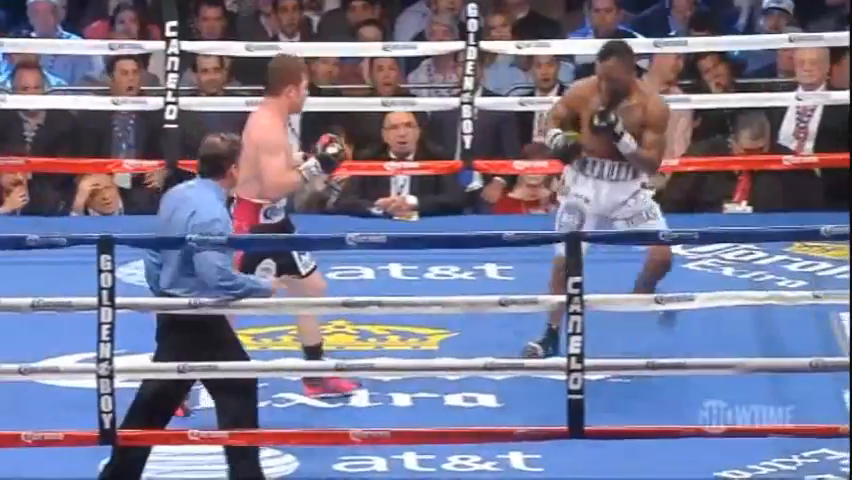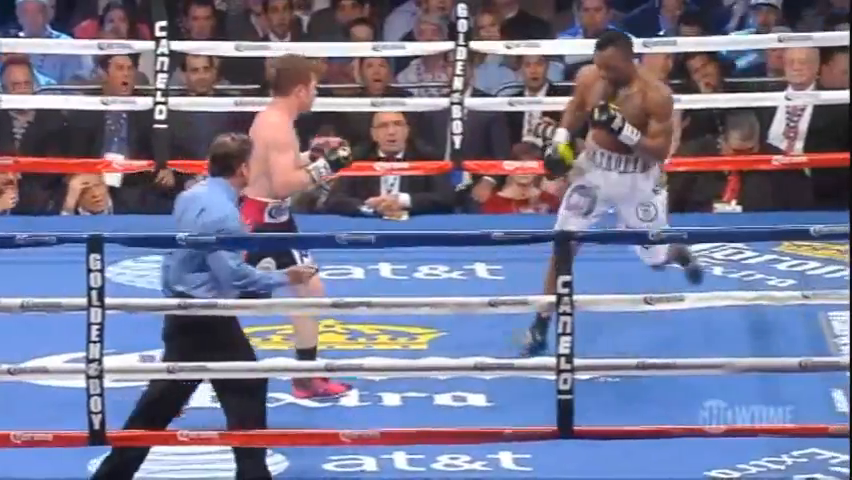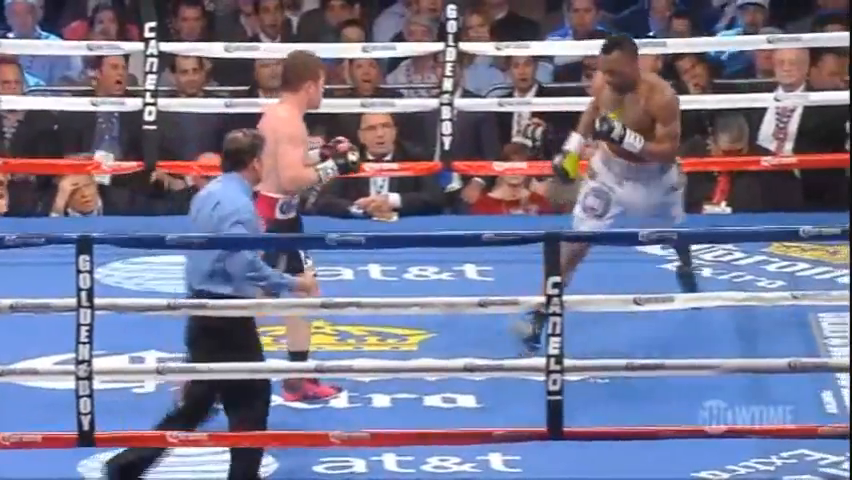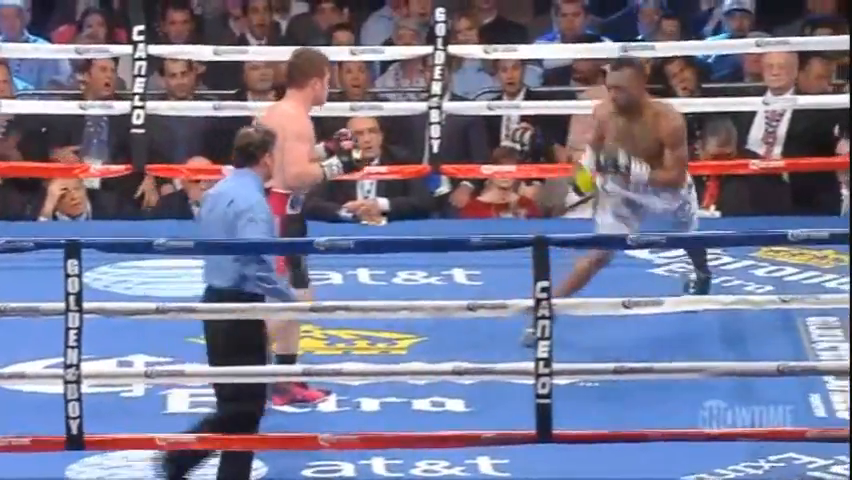
dt=0.2s
person 1, frame 1
left shoulder: (175, 195)
right shoulder: (212, 214)
left elbow: (154, 258)
right elbow: (219, 277)
right wrist: (264, 287)
left hip: (173, 311)
right hip: (199, 317)
left knee: (156, 398)
right knee: (237, 390)
person 1, frame 2
left shoulder: (189, 196)
right shoulder: (223, 212)
left elbow: (173, 259)
right elbow: (233, 274)
right wrist: (285, 276)
left hip: (183, 310)
right hip: (207, 317)
left knee: (161, 400)
right knee: (246, 390)
person 1, frame 3
left shoulder: (208, 193)
right shoulder: (237, 205)
right elbow: (246, 267)
right wrist: (292, 283)
right hip: (226, 313)
left knee: (198, 399)
right knee: (247, 397)
person 1, frame 4
left shoulder: (218, 191)
right shoulder: (250, 201)
right elbow: (255, 263)
right wrist: (290, 299)
left hip: (216, 301)
right hip: (239, 308)
left knee: (236, 397)
right knee: (245, 401)
person 2, frame 1
left shoulder: (270, 120)
right shoulder: (268, 128)
right elbow: (273, 186)
left wrist: (309, 156)
right wrist: (316, 165)
left hip: (275, 219)
right hip: (254, 222)
left knee: (312, 286)
left ankle: (316, 375)
person 2, frame 2
left shoulder: (272, 119)
right shoulder: (278, 126)
right elbow: (283, 184)
left wrist: (314, 156)
right wrist: (326, 166)
left hip: (278, 219)
right hip: (258, 223)
left knee: (311, 290)
left ankle: (307, 377)
person 2, frame 3
left shoulder: (275, 114)
right shoulder: (289, 123)
right elbow: (290, 179)
left wrist: (321, 154)
right wrist: (333, 167)
left hip: (282, 217)
right hip: (270, 219)
left ankle: (298, 379)
person 2, frame 4
left shoulder: (277, 111)
right shoulder: (296, 119)
right elbow: (295, 174)
left wrist: (326, 148)
right wrist: (338, 163)
left hip: (277, 210)
right hip: (278, 213)
left knee: (295, 302)
left ankle: (285, 381)
person 3, frame 1
left shoulder: (653, 106)
right shoulder: (580, 92)
left elbow: (653, 163)
right elbow: (553, 122)
left wrist: (622, 138)
right wrist: (557, 139)
left hip: (629, 186)
right hip: (584, 182)
left knee: (660, 255)
right knee: (564, 259)
left ankle: (640, 296)
right ankle: (551, 336)
person 3, frame 2
left shoulder: (656, 94)
right shoulder: (587, 77)
left elbow: (661, 150)
right elbow: (574, 110)
left wrist: (622, 129)
right wrist: (559, 143)
left hip: (640, 177)
right hip: (594, 168)
left knee: (656, 258)
left ankle: (679, 252)
right ankle: (542, 323)
person 3, frame 3
left shoulder: (661, 97)
right shoulder: (601, 82)
left elbow: (669, 152)
left wrist: (626, 138)
right wrist: (570, 149)
left hip: (655, 178)
right hip: (610, 171)
right knee: (578, 243)
left ankle: (686, 269)
right ankle: (540, 313)
person 3, frame 4
left shoulder: (669, 122)
right shoulder: (605, 111)
left elbow: (676, 178)
left wrist: (630, 168)
right wrist: (586, 168)
left hip: (668, 188)
right hip: (620, 187)
right knee: (601, 254)
left ankle: (702, 277)
